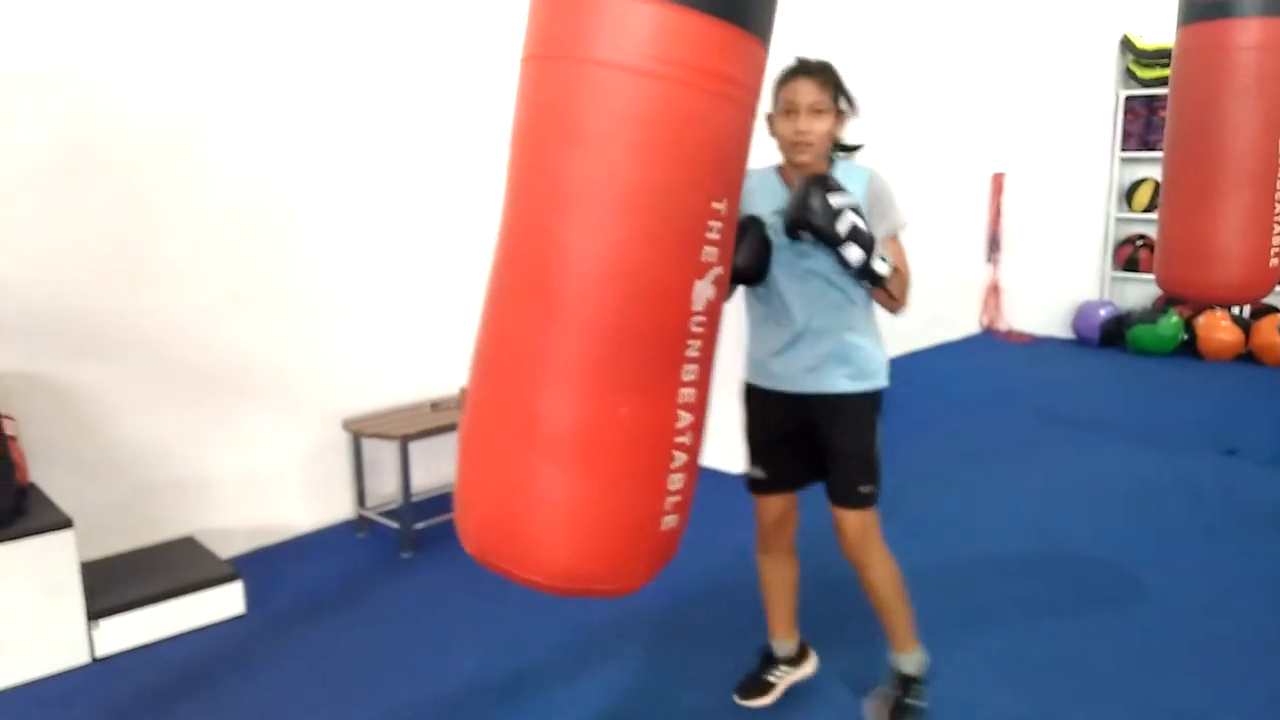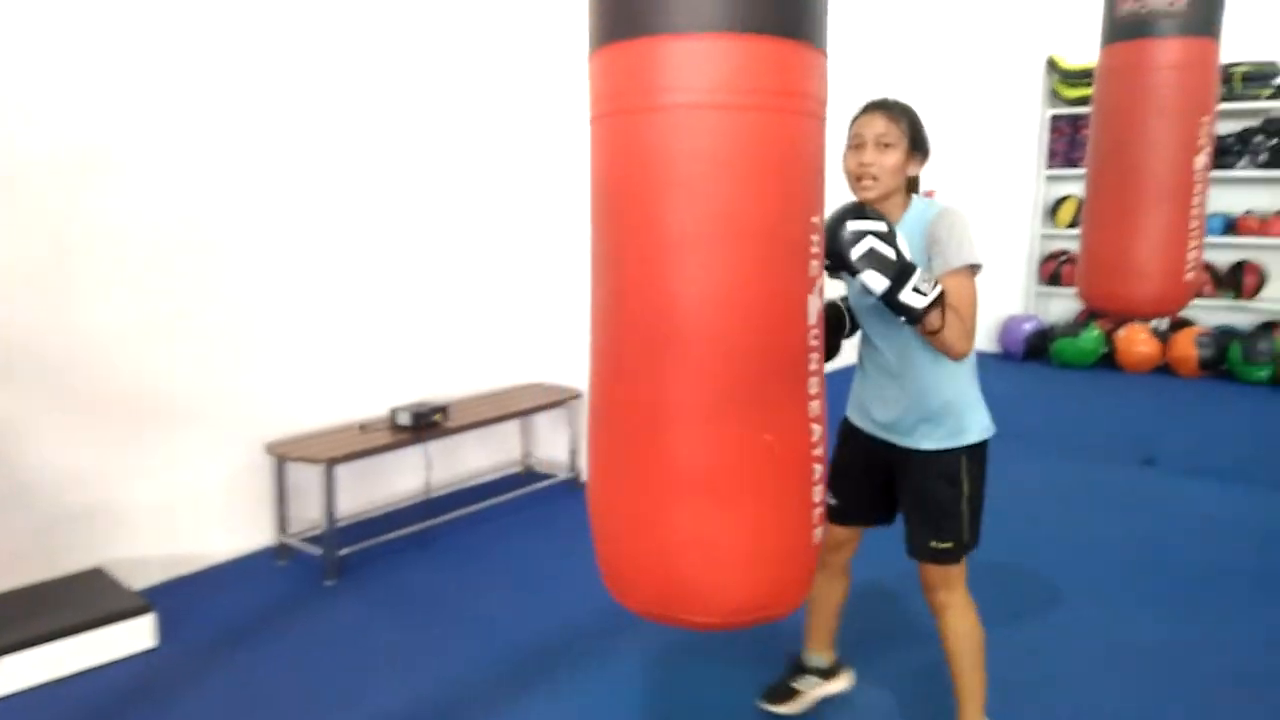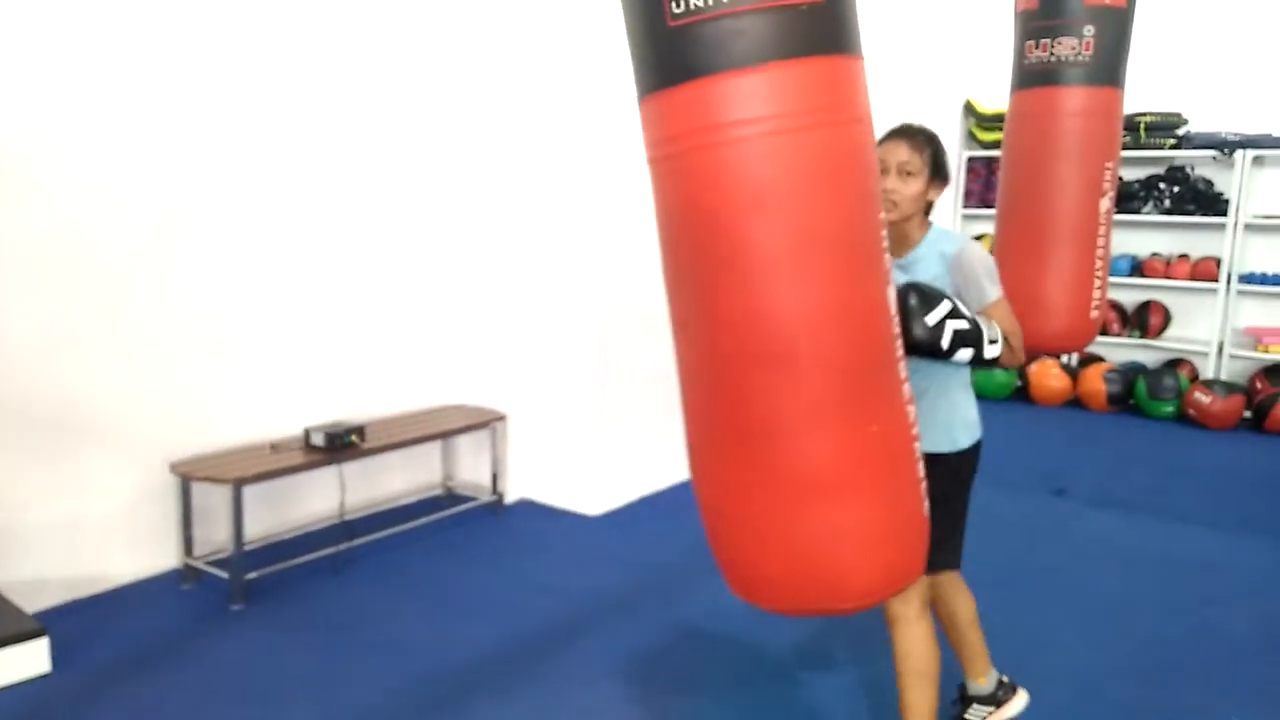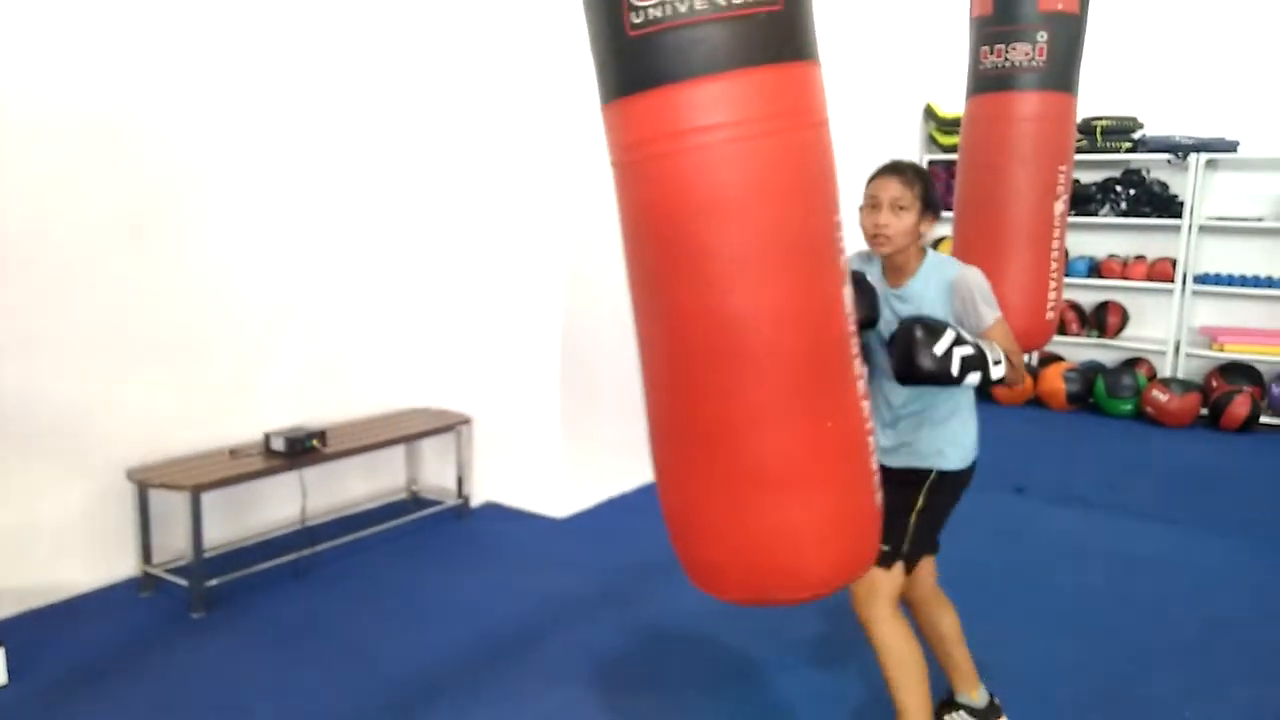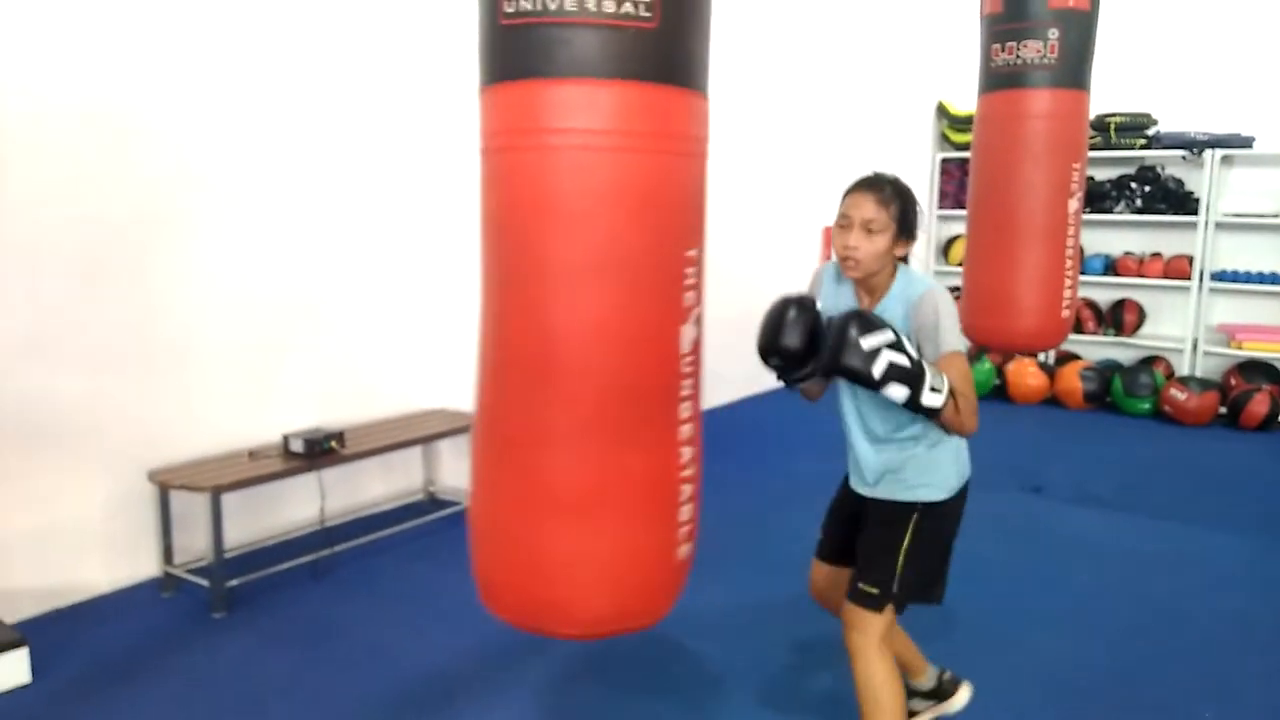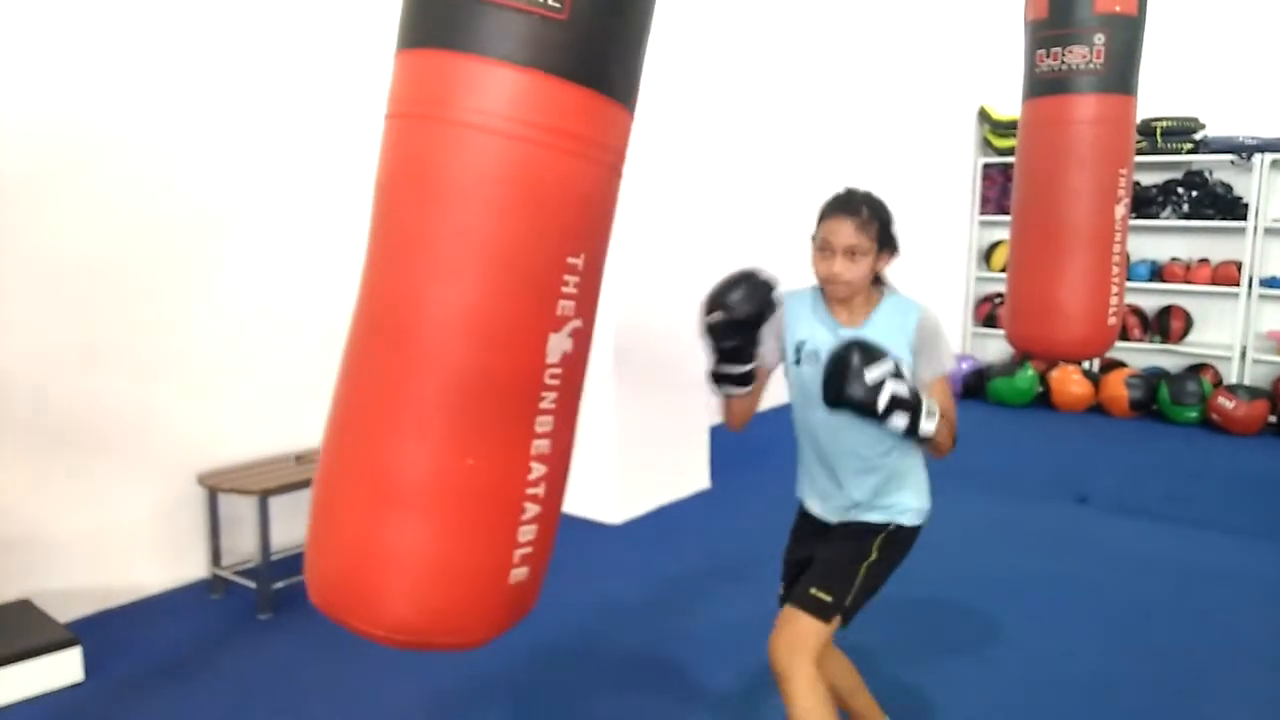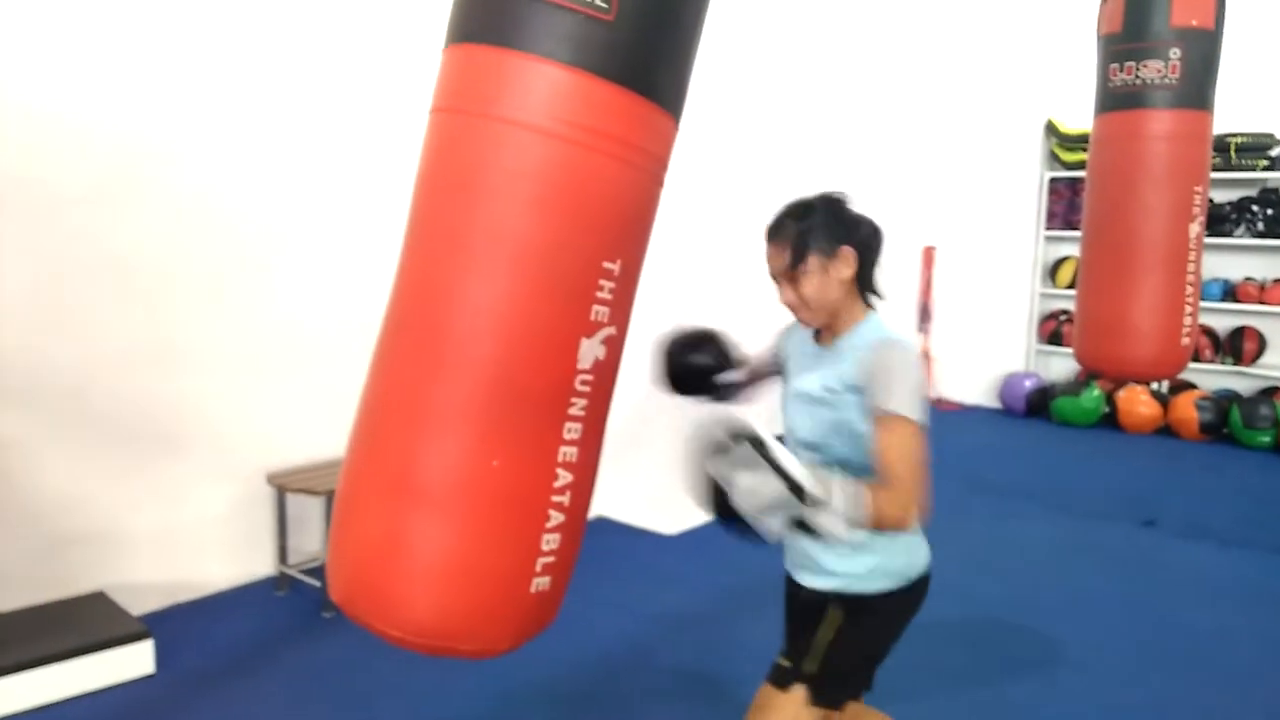
dt=0.4s
person 1, frame 1
left shoulder: (866, 186)
right shoulder: (749, 190)
left elbow: (896, 297)
left wrist: (851, 233)
right wrist: (727, 267)
left hip: (845, 383)
right hip: (771, 381)
left knee: (858, 533)
right knee: (773, 521)
left ankle: (908, 666)
right ankle: (788, 653)
person 1, frame 2
left shoulder: (943, 224)
right shoulder: (840, 231)
left elbow: (957, 341)
left wrist: (890, 270)
right wrist: (823, 327)
left hip: (944, 434)
right hip: (868, 421)
left knee: (941, 583)
right knee: (831, 544)
right ankle: (820, 664)
person 1, frame 3
left shoulder: (961, 256)
left elbow: (1015, 352)
left wrist: (961, 335)
left hip: (940, 442)
left knee: (902, 596)
right knee: (935, 574)
person 1, frame 4
left shoulder: (960, 282)
right shoulder: (860, 272)
left elbow: (1015, 371)
left hip: (938, 457)
right hip: (888, 452)
left knee: (872, 595)
right knee: (918, 582)
person 1, frame 5
left shoulder: (927, 303)
right shoulder: (829, 284)
left elbow: (965, 419)
right elbow: (815, 388)
left wrist: (900, 372)
right wrist: (792, 359)
left hip: (923, 488)
right hip: (867, 475)
left knee: (866, 628)
right knee: (826, 583)
person 1, frame 6
left shoulder: (915, 324)
right shoulder: (788, 312)
left elbow: (942, 433)
right elbow: (737, 412)
left wrist: (895, 402)
right wrist: (732, 349)
left hip: (886, 515)
right hip: (819, 509)
left knee: (790, 648)
right knee: (818, 646)
person 1, frame 7
left shoulder: (889, 359)
right shoulder: (803, 338)
left elbow: (900, 506)
right elbow: (764, 369)
right wrist: (732, 374)
left hip: (868, 580)
right hip: (817, 569)
